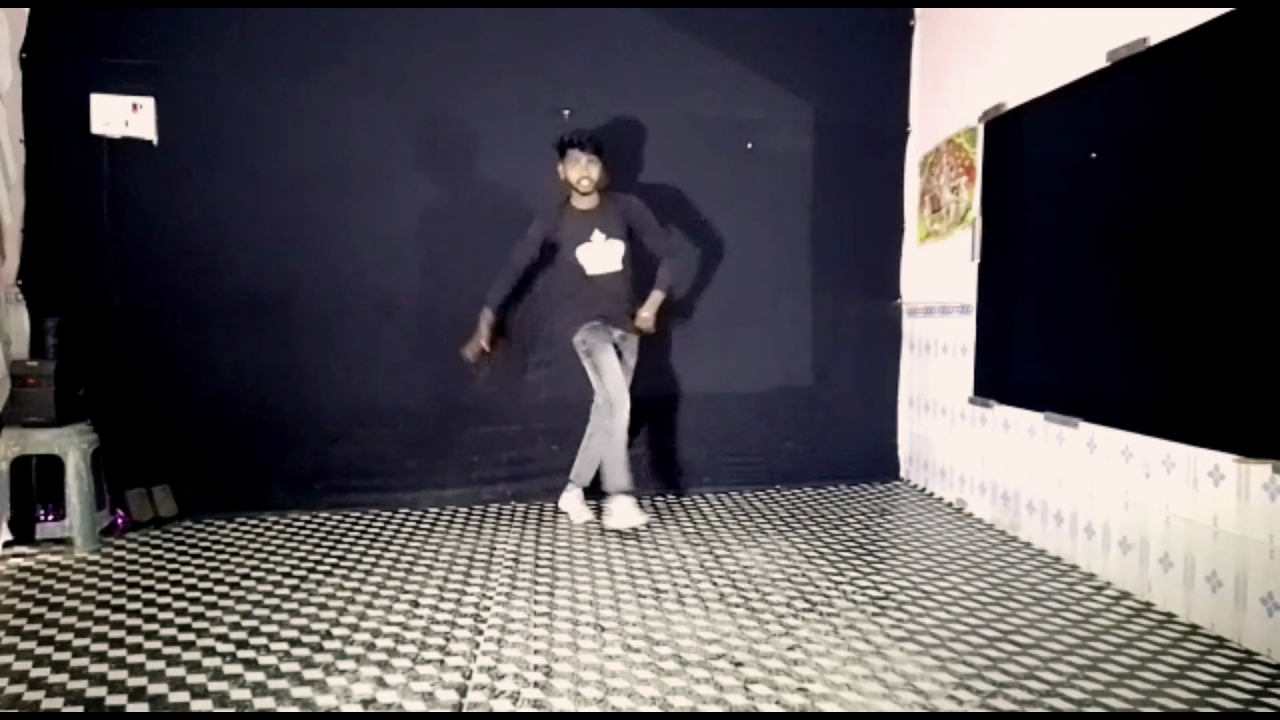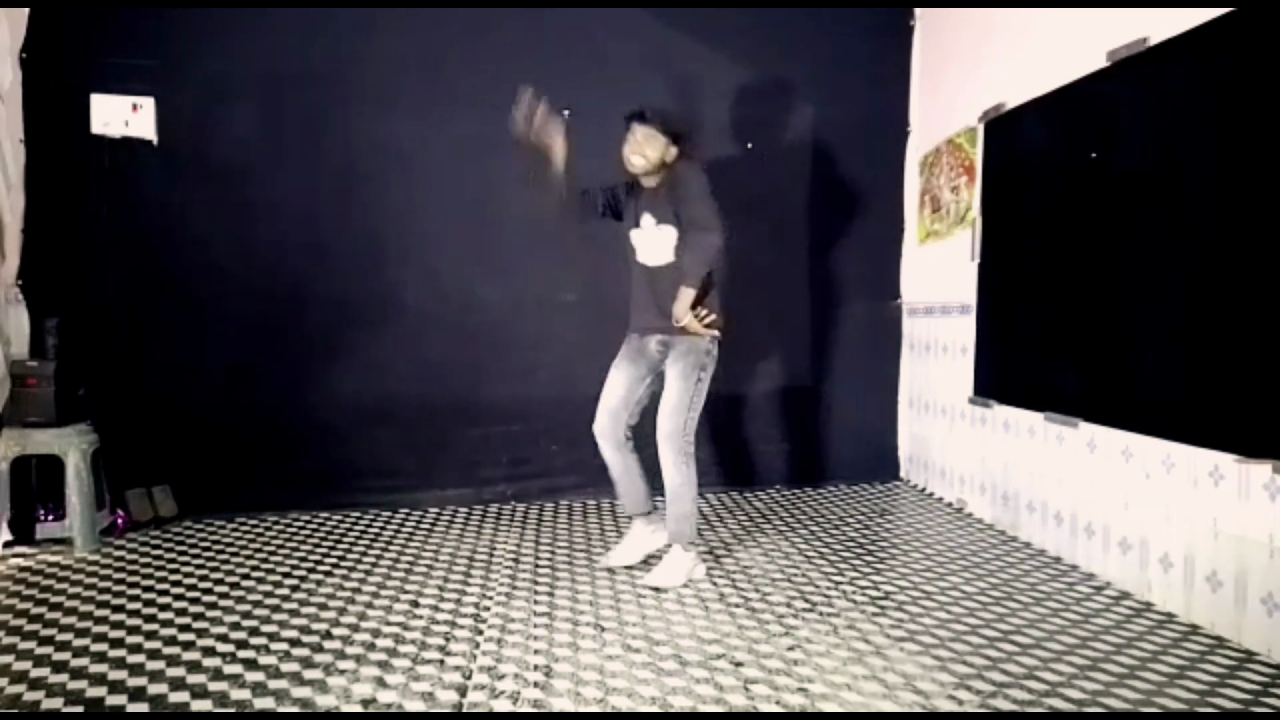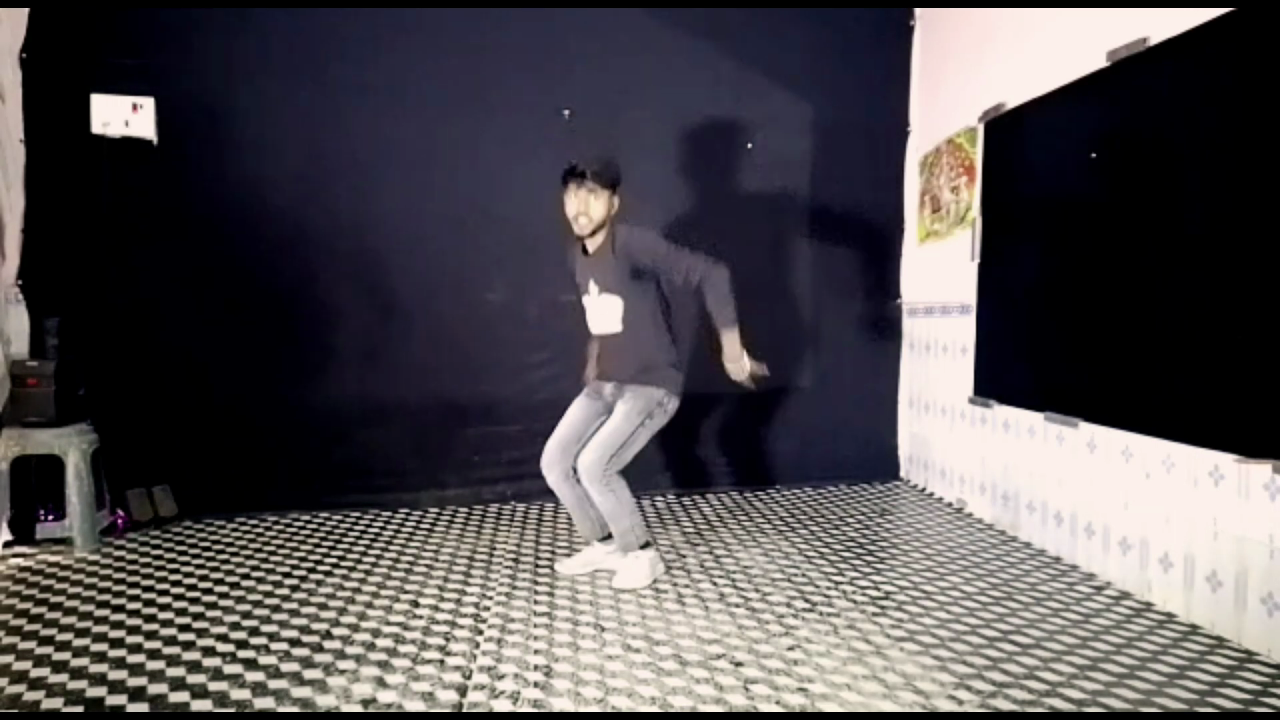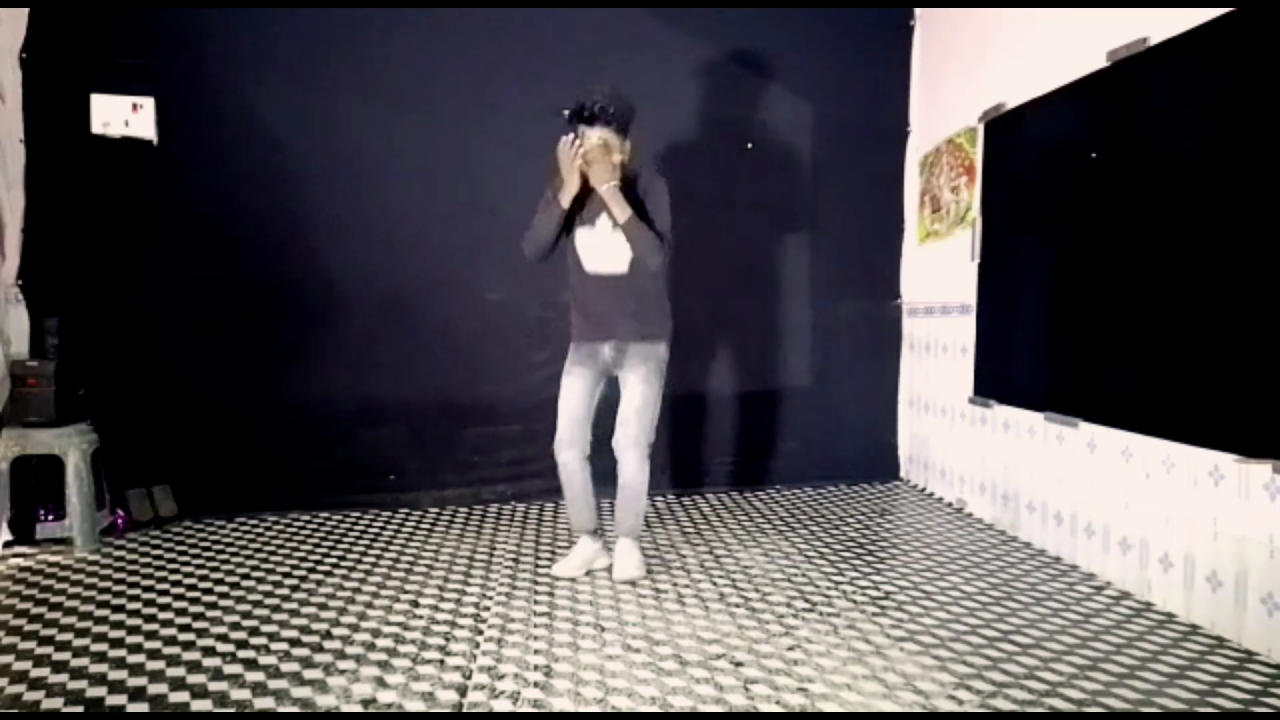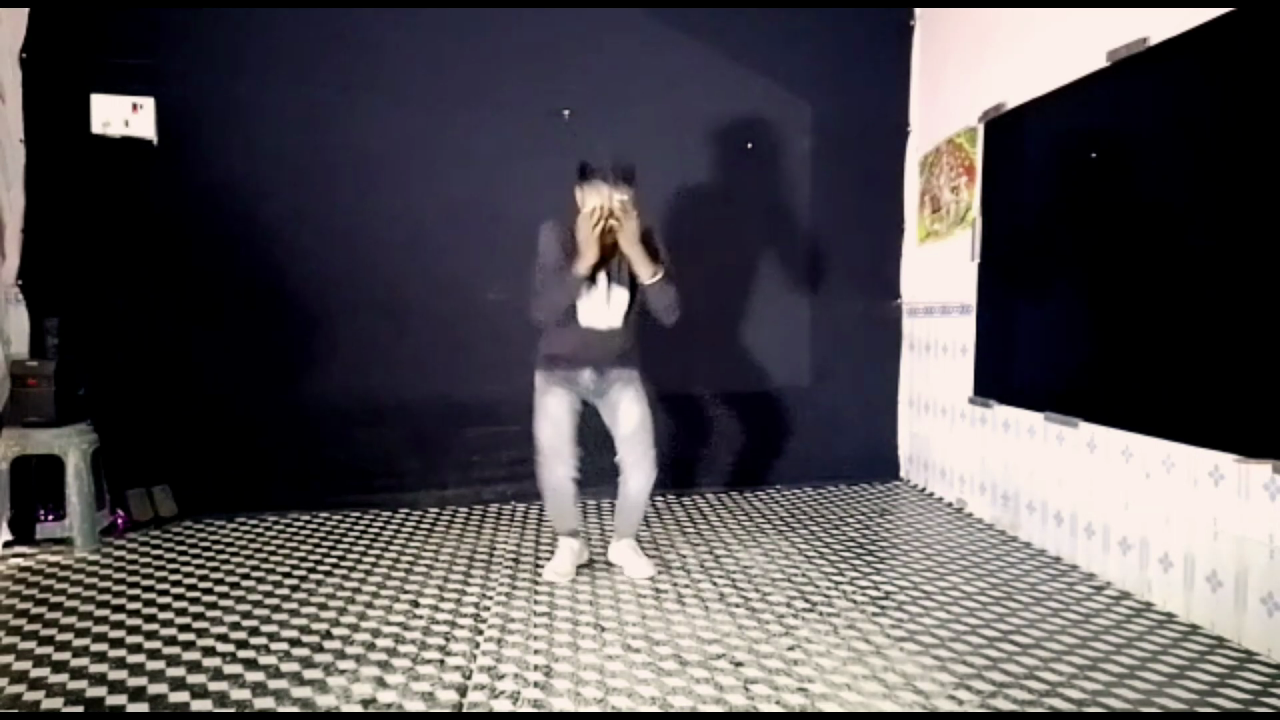
dt=1s
person 1, frame 1
left shoulder: (626, 207)
right shoulder: (551, 222)
left elbow: (674, 251)
right elbow: (515, 267)
left wrist: (653, 303)
right wrist: (486, 319)
left hip: (626, 326)
right hip: (586, 325)
left knee: (606, 408)
right knee: (618, 403)
left ankle: (574, 492)
right ankle: (619, 495)
person 1, frame 2
left shoulder: (687, 179)
right shoulder: (625, 194)
left elbow: (706, 235)
right elbow: (584, 204)
left wrist: (686, 298)
right wrist: (559, 154)
left hip: (691, 335)
right hip: (643, 335)
left knee: (673, 439)
right knee: (607, 424)
left ankle: (685, 551)
right ankle: (644, 524)
person 1, frame 3
left shoulder: (633, 244)
right shoulder: (579, 255)
left elbow: (709, 275)
left wrist: (731, 346)
left hip: (652, 386)
right hip: (605, 384)
left knee: (595, 465)
right knee: (554, 462)
left ankle: (642, 553)
right ankle: (603, 544)
person 1, frame 4
left shoulder: (648, 186)
right shoulder: (566, 187)
left elbow: (655, 257)
right elbow: (532, 248)
left wrist: (612, 194)
right wrist: (568, 189)
left hip: (643, 340)
right hip: (588, 342)
left knee: (630, 443)
right knee: (568, 444)
left ankle: (627, 542)
right ankle: (588, 541)
person 1, frame 5
left shoulder: (643, 242)
right shoulder: (555, 236)
left elbow: (669, 313)
right elbow: (543, 313)
left wrist: (636, 254)
right wrist: (584, 259)
left hip: (617, 371)
right hip: (559, 369)
left knee: (641, 465)
right knee: (557, 462)
left ankle: (624, 542)
right ankle: (569, 542)
